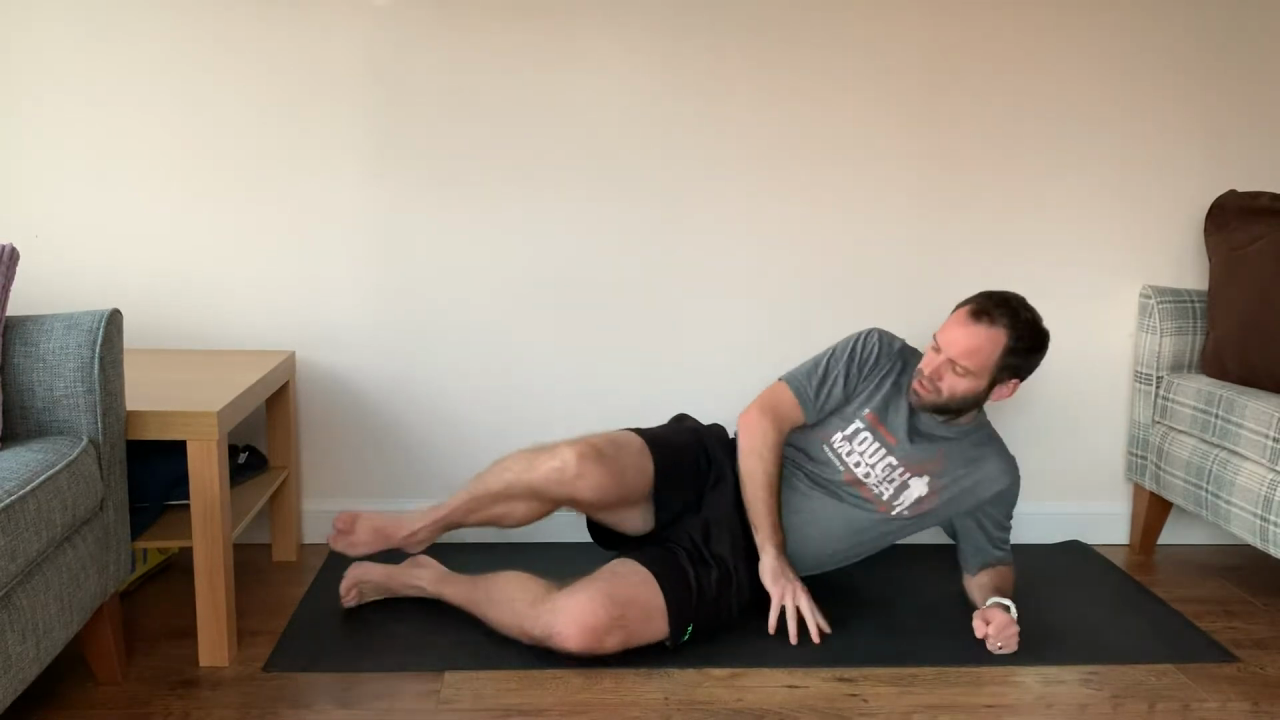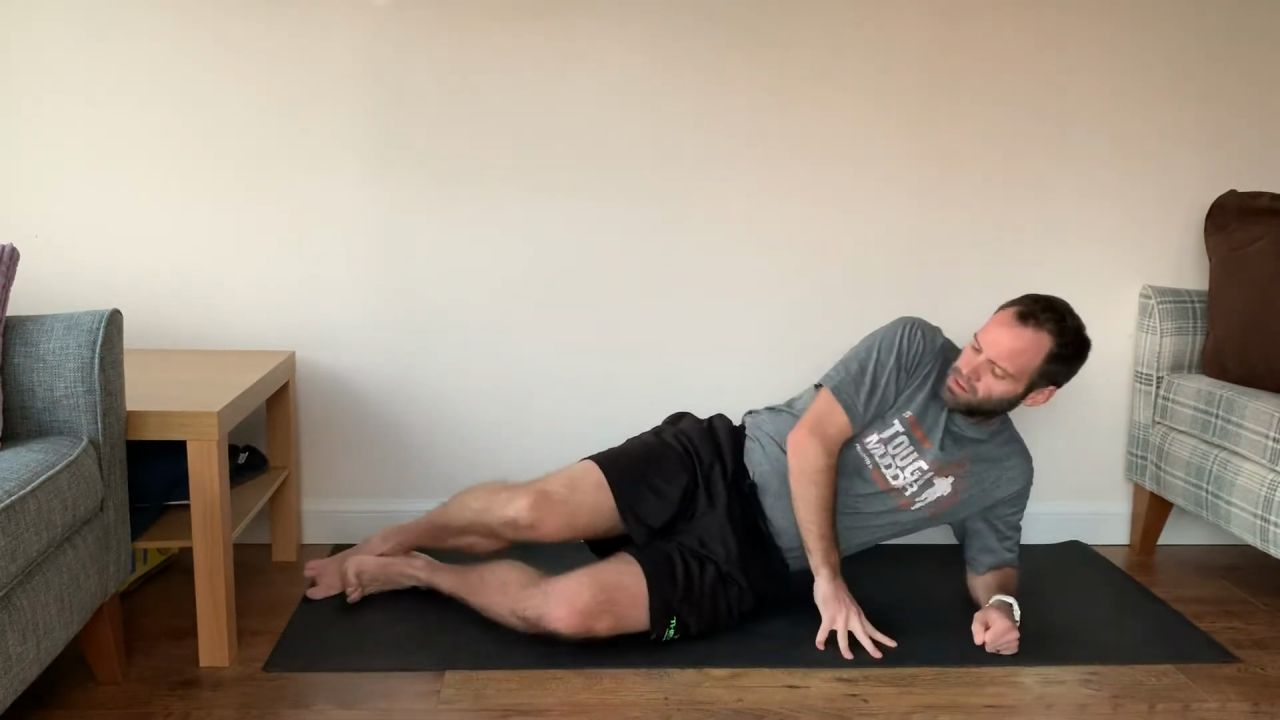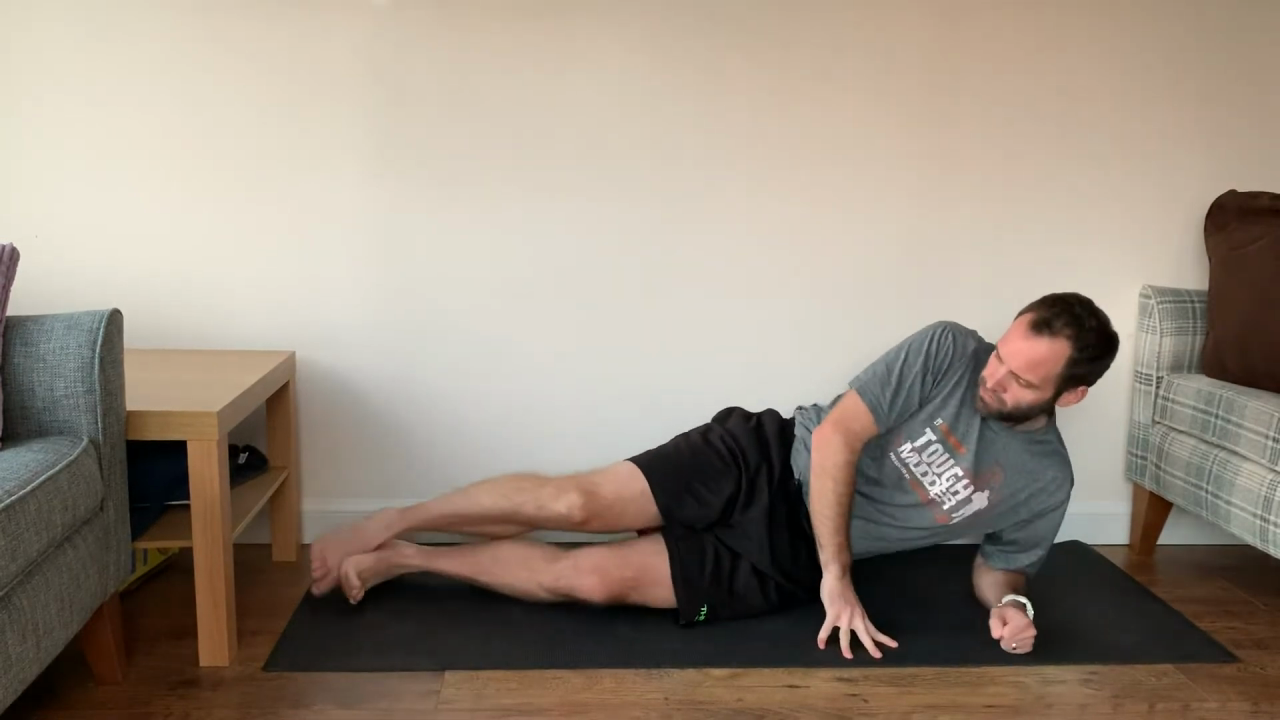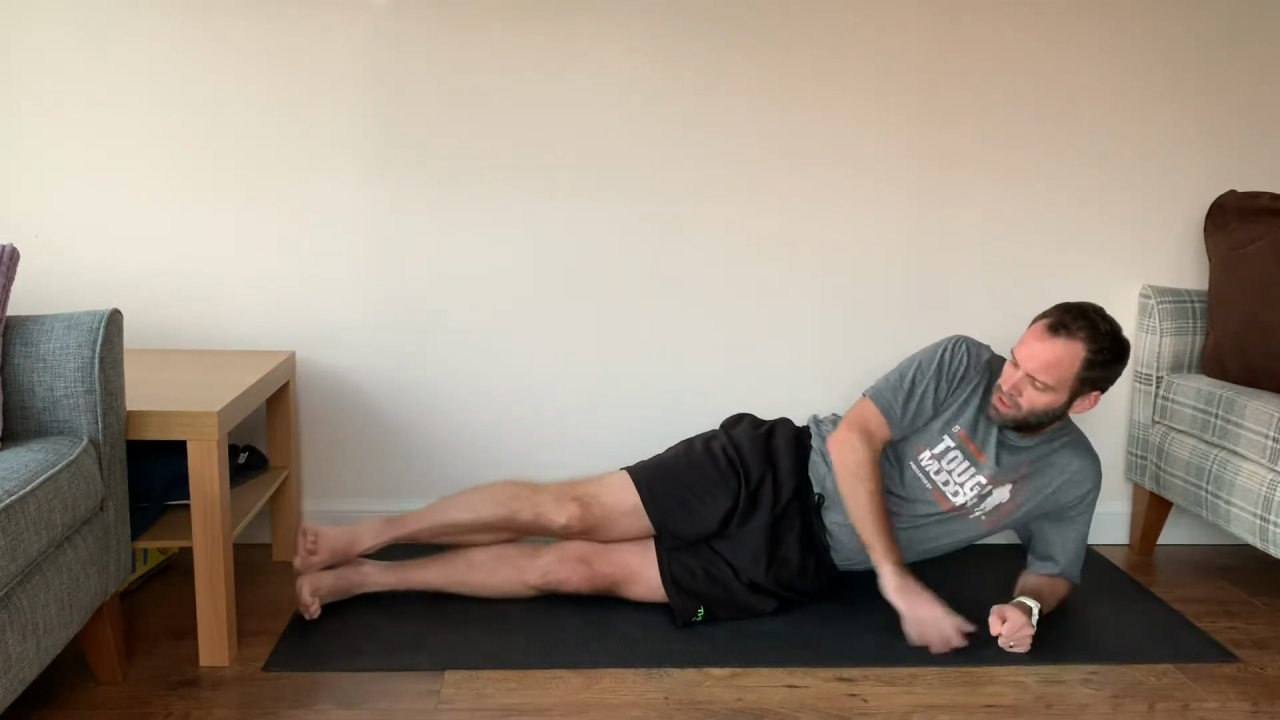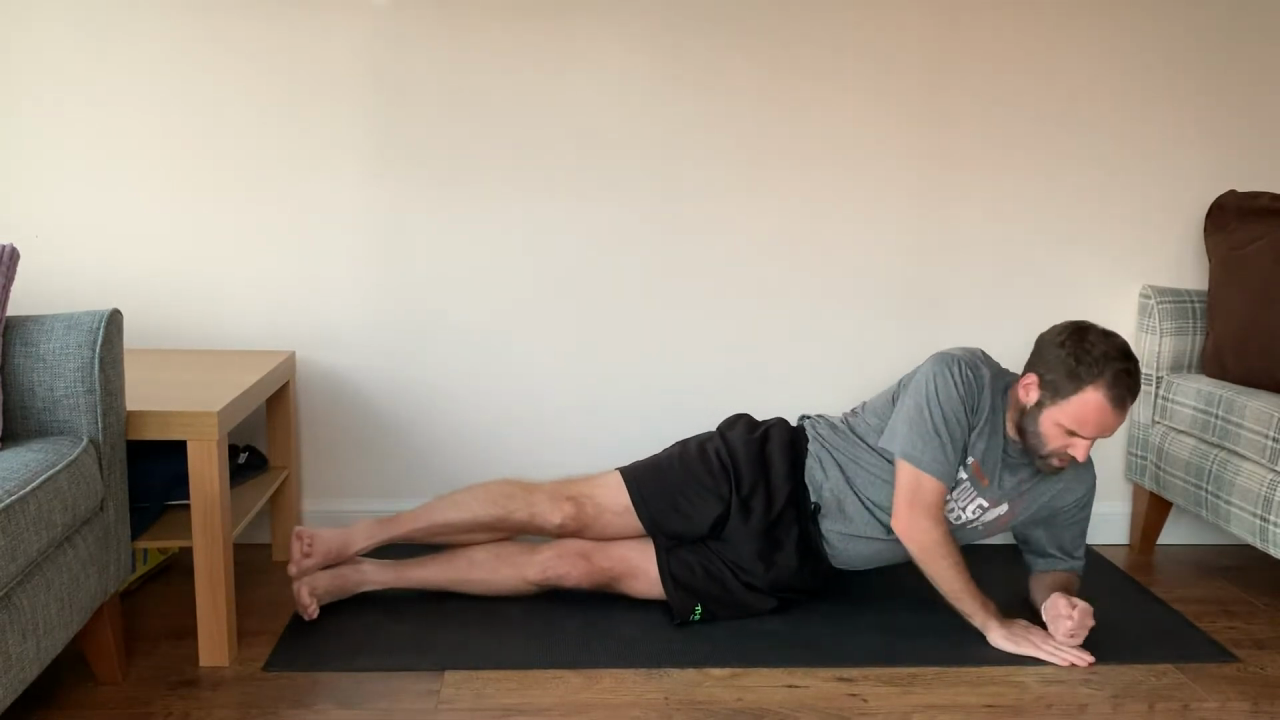
dt=0.5s
person 1, frame 1
left shoulder: (989, 474)
right shoulder: (877, 354)
left elbow: (988, 562)
right elbow: (761, 420)
left wrist: (998, 604)
right wrist: (775, 558)
left hip: (730, 562)
right hip: (714, 471)
left knee: (578, 625)
right knee: (578, 468)
left ankle: (427, 581)
right ankle: (419, 527)
person 1, frame 2
left shoulder: (1006, 471)
right shoulder: (913, 345)
left elbow: (991, 564)
right elbow: (811, 440)
left wrist: (1000, 605)
right wrist: (830, 581)
left hip: (748, 560)
right hip: (719, 463)
left knee: (565, 610)
right knee: (530, 510)
left ankle: (413, 572)
right ankle: (391, 539)
person 1, frame 3
left shoulder: (1046, 480)
right shoulder: (947, 349)
left elbow: (1000, 563)
right elbow: (834, 438)
left wrist: (1011, 605)
right wrist: (837, 580)
left hip: (784, 555)
right hip: (766, 461)
left knee: (594, 578)
right knee: (577, 500)
left ankle: (403, 562)
right ankle: (380, 528)
person 1, frame 4
left shoulder: (1071, 474)
right shoulder: (961, 363)
left elbow: (1056, 570)
right elbow: (853, 435)
left wrist: (1027, 605)
right wrist: (896, 581)
left hip: (793, 564)
right hip: (773, 470)
left knee: (573, 568)
right knee: (569, 512)
left ankle: (362, 580)
right ankle: (363, 538)
person 1, frame 5
left shoulder: (1066, 486)
right shoulder: (960, 378)
left elbow: (1058, 565)
right elbow: (914, 517)
left wrist: (1062, 600)
right wrist: (995, 625)
left hip: (786, 562)
right hip: (768, 472)
left knee: (576, 564)
right knee: (561, 509)
left ankle: (362, 578)
right ankle: (357, 539)
